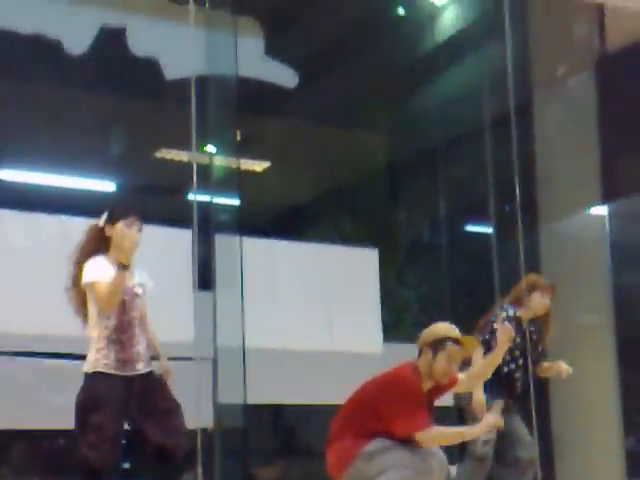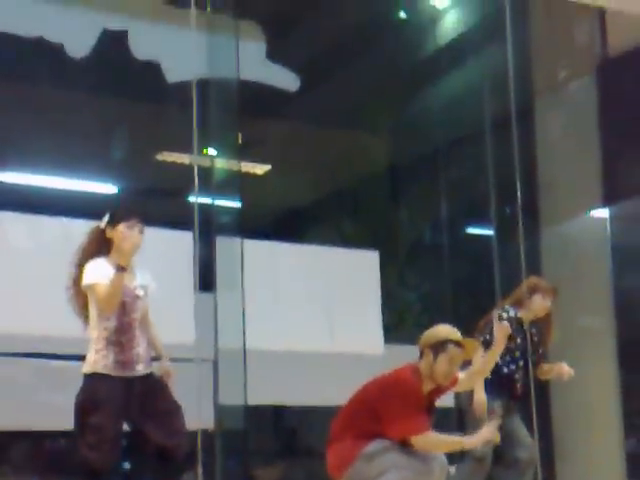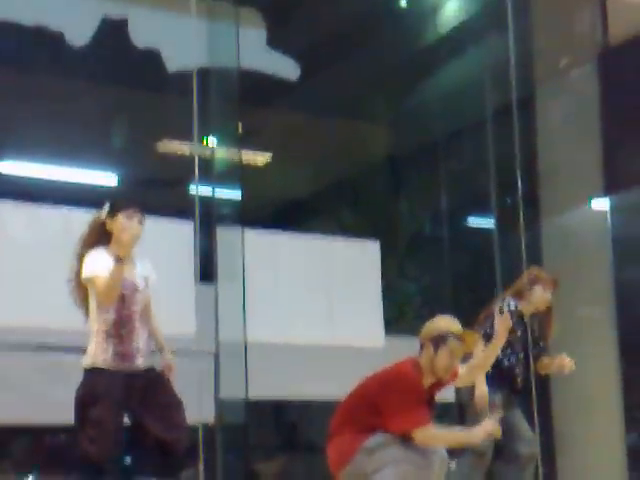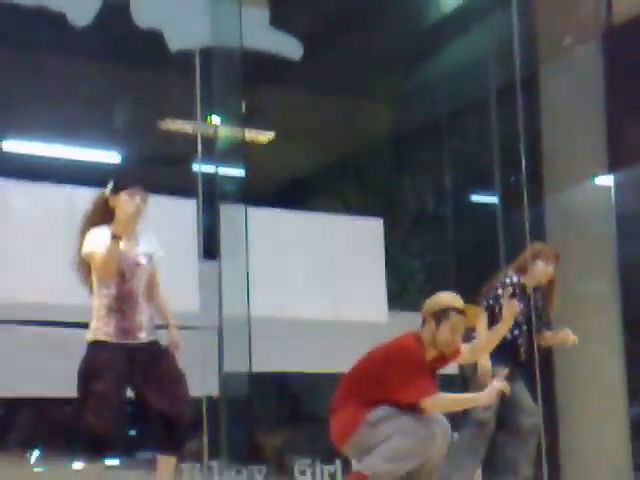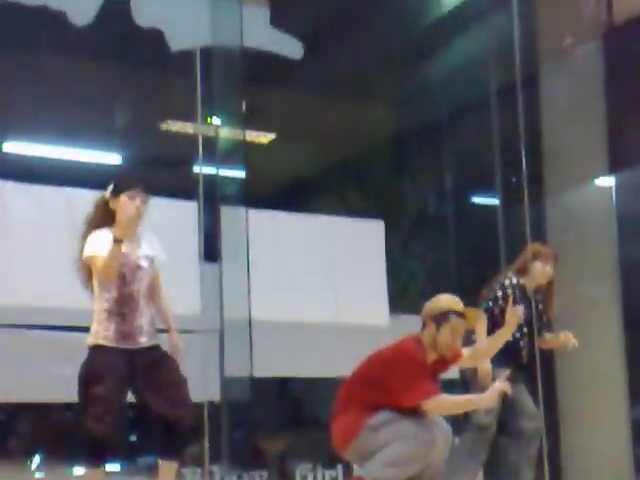
dt=0.1s
person 1, frame 1
left shoulder: (138, 274)
right shoulder: (95, 265)
right elbow: (108, 303)
left wrist: (160, 355)
right wrist: (124, 262)
left hip: (140, 371)
right hip: (105, 372)
left knee: (172, 439)
right knee: (99, 451)
person 1, frame 2
left shoulder: (141, 275)
right shoulder: (97, 267)
right elbow: (107, 305)
left wrist: (162, 357)
right wrist: (121, 264)
left hip: (141, 374)
right hip: (104, 374)
left knee: (172, 439)
right knee: (100, 451)
person 1, frame 3
left shoulder: (143, 266)
right shoulder: (96, 259)
right elbow: (106, 298)
left wrist: (164, 350)
right wrist: (120, 256)
left hip: (141, 367)
right hip: (105, 367)
left knee: (172, 434)
right knee: (100, 446)
person 1, frame 4
left shoulder: (147, 241)
right shoulder: (98, 235)
right elbow: (105, 273)
left wrist: (171, 327)
right wrist: (118, 232)
left hip: (145, 342)
right hip: (107, 342)
left knee: (176, 409)
right knee: (101, 421)
person 1, frame 5
left shoulder: (150, 243)
right shoulder: (99, 238)
right elbow: (105, 276)
left wrist: (172, 330)
right wrist: (120, 236)
left hip: (147, 346)
right hip: (108, 346)
left knee: (177, 413)
right knee: (102, 425)
person 2, frame 1
left shoulder: (532, 329)
right shoulder: (504, 315)
left elbow: (538, 366)
right elbow: (479, 348)
left wrist: (556, 367)
right wrist: (477, 390)
left hip: (506, 399)
right hip: (486, 393)
left knee: (525, 453)
right knee: (481, 452)
person 2, frame 2
left shoulder: (533, 332)
right shoulder: (505, 315)
left elbow: (539, 369)
left wrist: (557, 369)
right wrist: (478, 391)
left hip: (508, 400)
right hip: (486, 395)
left knee: (524, 453)
right knee: (481, 454)
person 2, frame 3
left shoulder: (534, 324)
right shoulder: (506, 308)
left elbow: (539, 364)
left wrist: (558, 363)
right wrist: (479, 384)
left hip: (509, 394)
right hip: (487, 388)
left knee: (526, 448)
right knee: (481, 448)
person 2, frame 4
left shoulder: (537, 297)
right shoulder: (508, 282)
left elbow: (538, 336)
right elbow: (482, 315)
left wrist: (559, 337)
right wrist: (482, 356)
left hip: (512, 367)
right hip: (490, 362)
left knee: (528, 420)
right knee: (483, 421)
person 2, frame 5
left shoulder: (537, 299)
right shoulder: (508, 284)
left elbow: (538, 339)
right elbow: (483, 315)
left wrist: (561, 339)
left hip: (514, 369)
right hip: (492, 363)
left knee: (530, 424)
right knee: (485, 424)
person 3, frame 1
left shoulder: (431, 376)
right shoulder: (404, 381)
left elbow: (469, 380)
right elbow: (425, 436)
left wrist: (501, 347)
right wrist: (476, 430)
left hip: (377, 450)
right hip: (350, 453)
left knee: (436, 464)
person 3, frame 2
left shoulder: (431, 378)
right shoulder: (404, 384)
left elbow: (469, 379)
right elbow: (420, 440)
left wrist: (498, 346)
right wrist: (471, 442)
left hip: (375, 451)
right hip: (351, 455)
left knee: (436, 465)
person 3, frame 3
left shoulder: (431, 372)
right shoulder: (404, 377)
left elbow: (470, 373)
right elbow: (421, 434)
left wrist: (499, 339)
right wrist: (473, 435)
left hip: (377, 444)
right hip: (351, 449)
left knee: (437, 459)
right knee: (425, 460)
person 3, frame 4
left shoulder: (434, 347)
right shoulder: (407, 351)
left elbow: (472, 352)
right elbow: (430, 403)
left wrist: (505, 323)
right wrist: (481, 397)
left hip: (379, 417)
right hip: (353, 423)
left knee: (439, 431)
right knee: (427, 433)
person 3, frame 5
left shoulder: (435, 351)
right shoulder: (408, 354)
left elbow: (473, 357)
right elbow: (432, 405)
left wrist: (508, 328)
right wrist: (483, 399)
left hip: (381, 422)
right hip: (355, 428)
left knee: (441, 435)
right knee: (427, 437)
